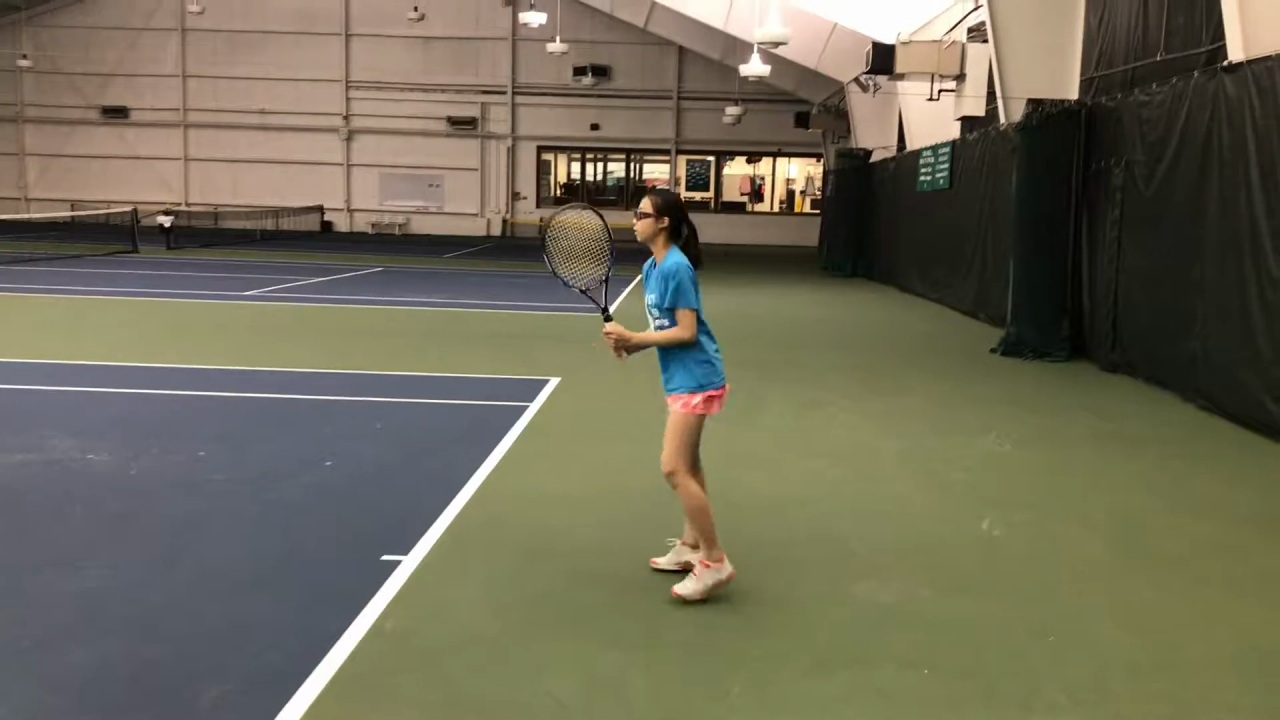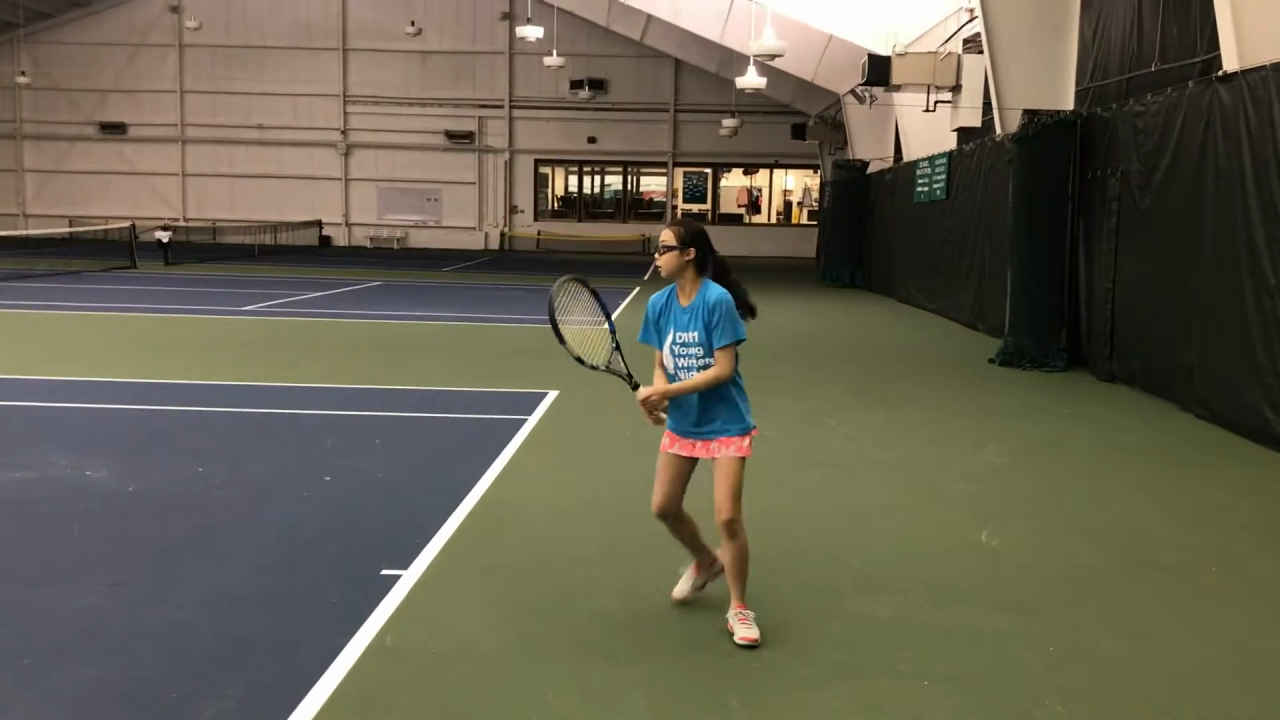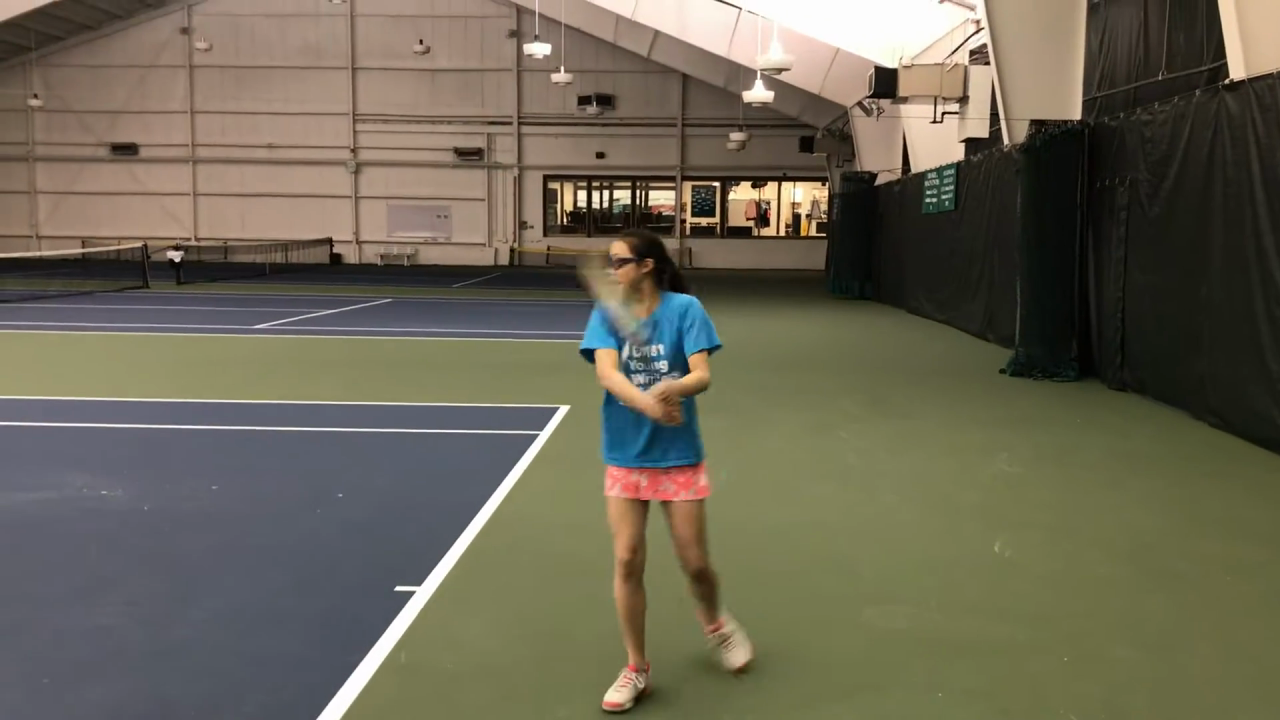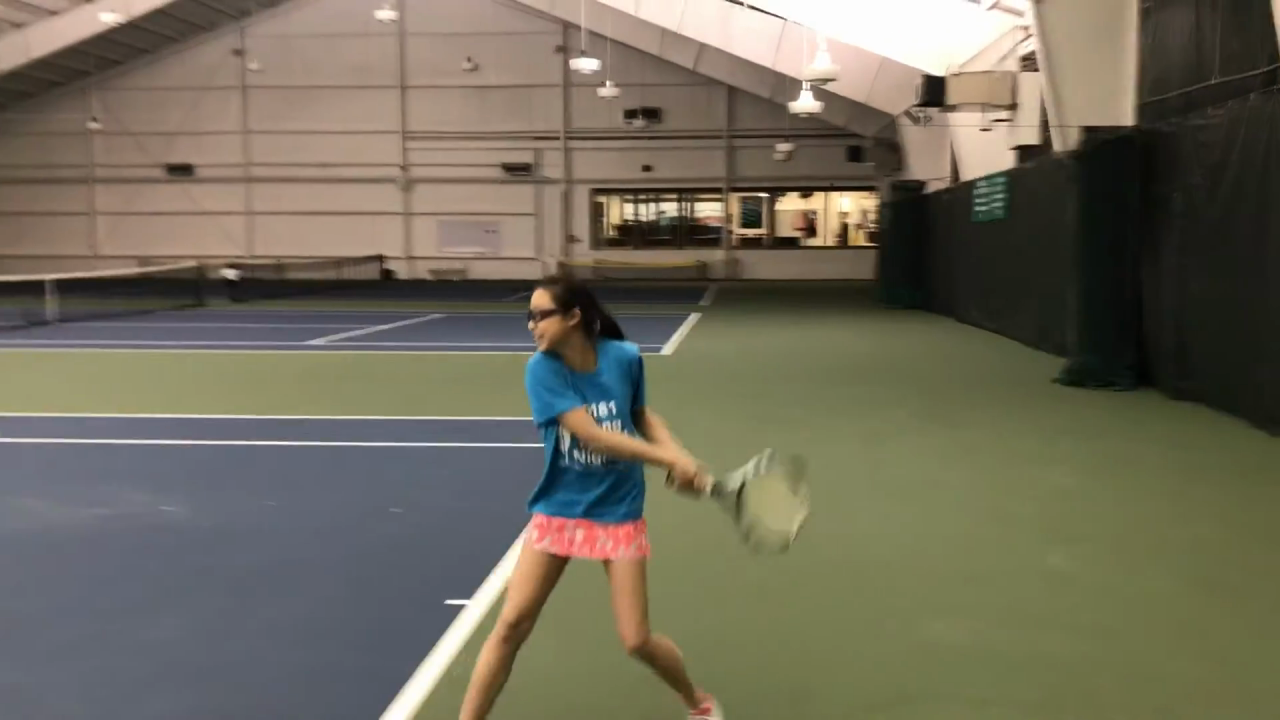
dt=0.4s
person 1, frame 1
left shoulder: (676, 267)
right shoulder: (653, 266)
left elbow: (687, 331)
left wrist: (634, 337)
right wrist: (630, 340)
left hip: (694, 379)
right hip: (677, 379)
left knee: (673, 469)
right knee: (684, 465)
left ankle: (713, 562)
right ankle: (693, 544)
person 1, frame 2
left shoulder: (717, 300)
right shoulder: (658, 304)
left elbow: (724, 369)
right elbow: (661, 366)
left wrist: (668, 392)
right wrist: (654, 392)
left hip: (725, 424)
right hip: (680, 425)
left knee: (728, 519)
right knee: (663, 507)
left ankle: (739, 608)
right ankle: (706, 560)
person 1, frame 3
left shoulder: (685, 308)
right shoulder: (605, 315)
left elbow: (701, 373)
right elbow: (606, 372)
left wrist: (671, 390)
right wrist: (642, 401)
left hip: (679, 458)
right hip: (625, 458)
left knee: (695, 563)
right knee: (627, 561)
left ankle: (717, 621)
right ankle: (636, 667)
person 1, frame 4
left shoulder: (625, 359)
right shoulder: (541, 372)
right elbow: (590, 435)
left wrist: (678, 454)
right wrist: (667, 459)
left hip: (618, 517)
right hip: (557, 514)
left knee: (636, 639)
right knee: (511, 625)
